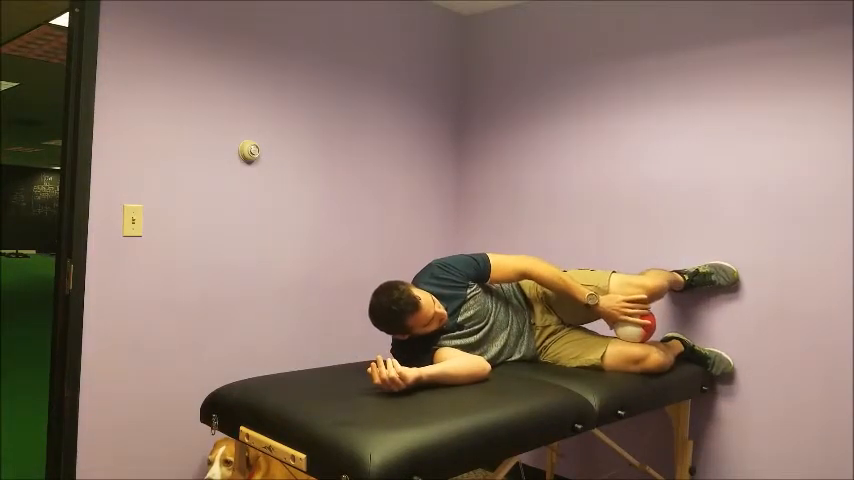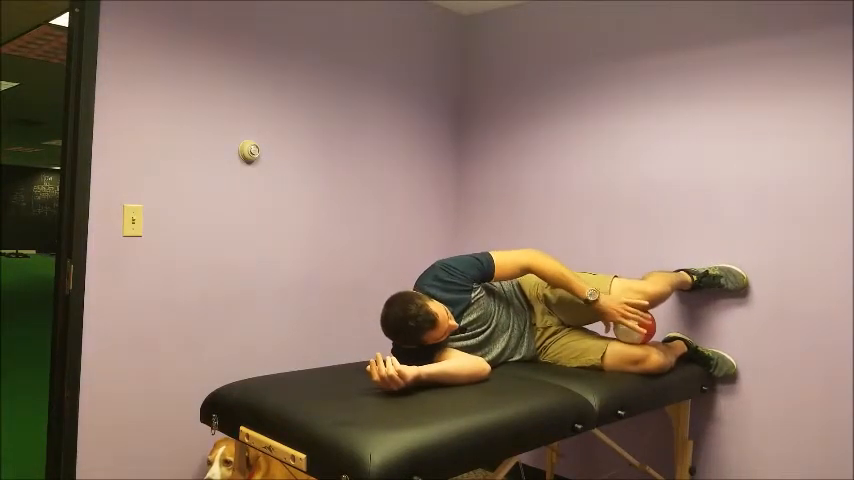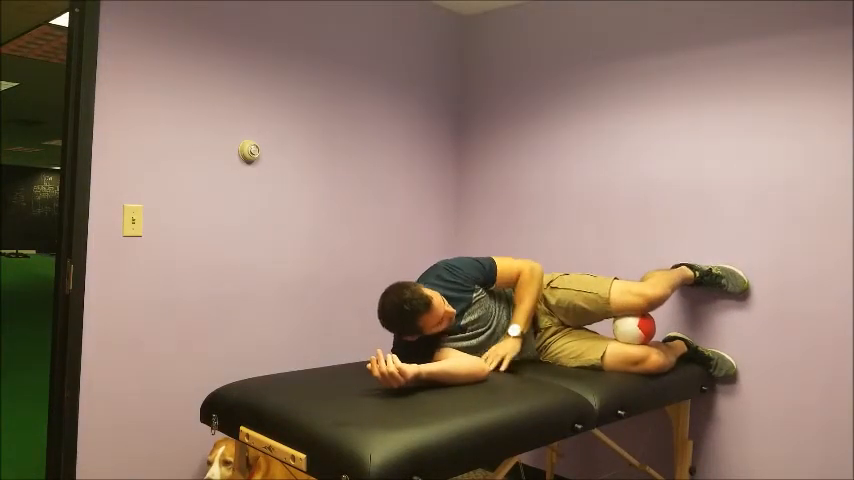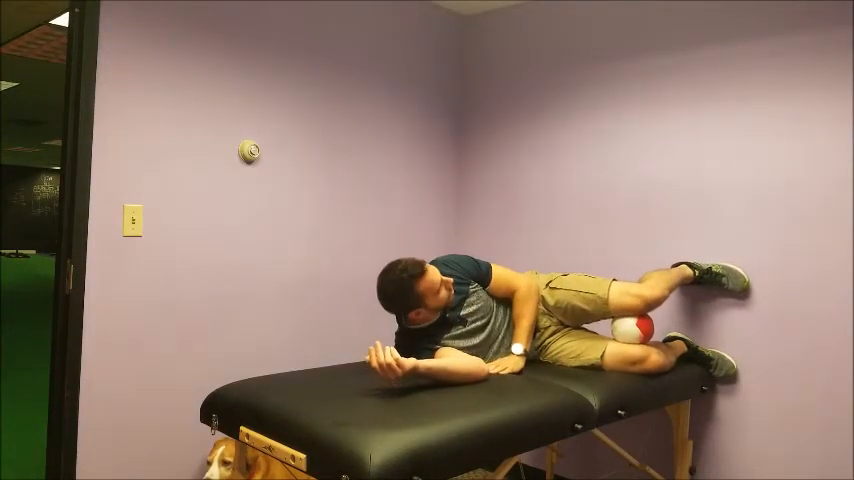
dt=0.4s
person 1, frame 1
left shoulder: (440, 274)
right shoulder: (415, 349)
left elbow: (525, 265)
right elbow: (479, 367)
left wrist: (595, 300)
right wrist: (411, 377)
left hip: (539, 298)
right hip: (541, 342)
left knee: (646, 288)
right knee: (651, 360)
left ankle: (681, 279)
right ankle: (679, 347)
person 1, frame 2
left shoulder: (442, 276)
right shoulder: (418, 349)
left elbow: (530, 259)
right elbow: (479, 368)
left wrist: (598, 299)
right wrist: (411, 376)
left hip: (537, 297)
right hip: (540, 344)
left knee: (646, 294)
right knee: (650, 361)
left ankle: (688, 278)
right ankle: (680, 347)
person 1, frame 3
left shoulder: (447, 274)
right shoulder: (416, 348)
left elbow: (529, 271)
right elbow: (478, 368)
left wrist: (512, 334)
right wrist: (412, 373)
left hip: (544, 297)
right hip: (542, 343)
left knee: (648, 295)
right knee: (651, 360)
left ankle: (688, 273)
right ankle: (680, 347)
person 1, frame 4
left shoulder: (450, 267)
right shoulder: (418, 343)
left elbow: (524, 286)
right elbow: (478, 368)
left wrist: (516, 351)
right wrist: (410, 367)
left hip: (541, 297)
right hip: (542, 344)
left knee: (645, 297)
right knee: (650, 360)
left ankle: (688, 271)
right ankle: (681, 347)
